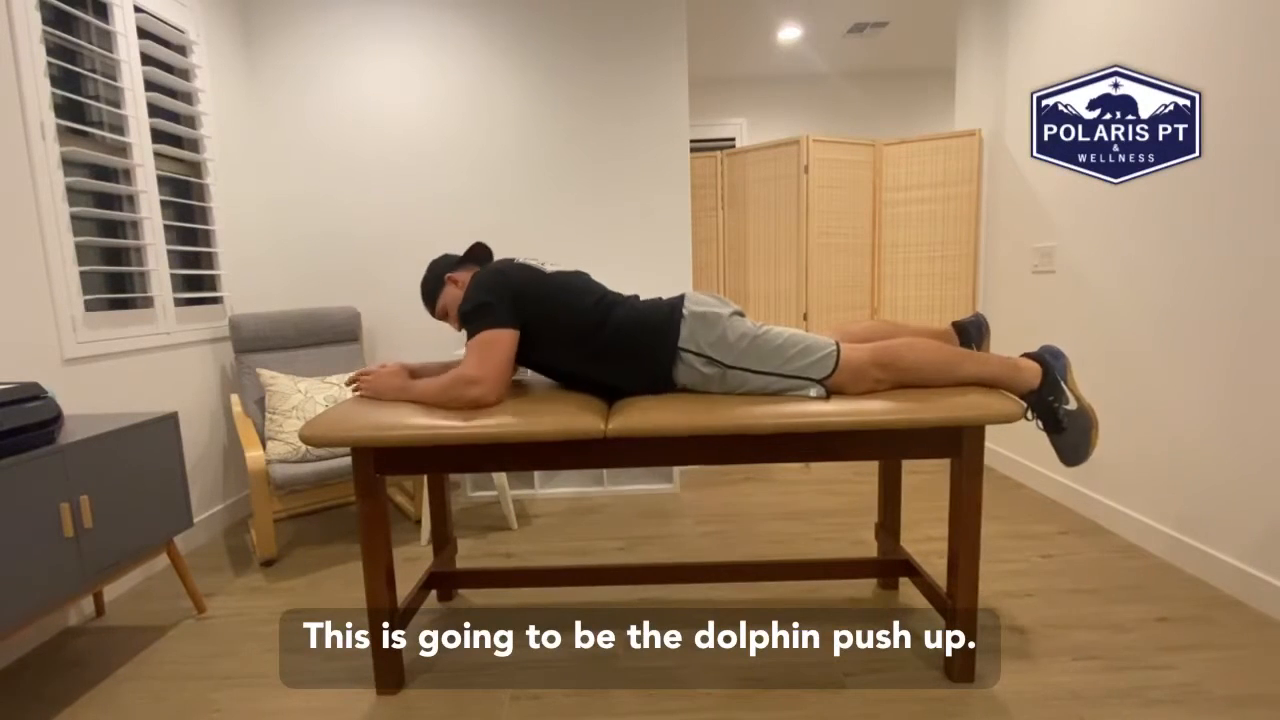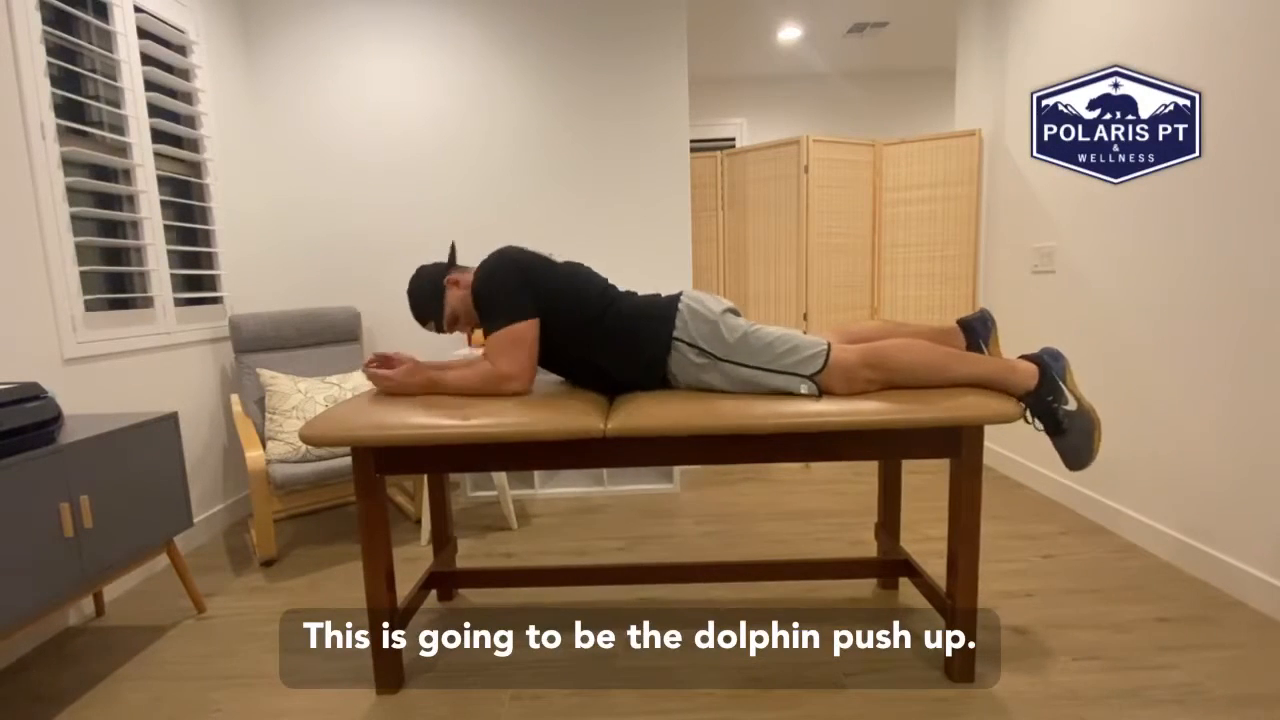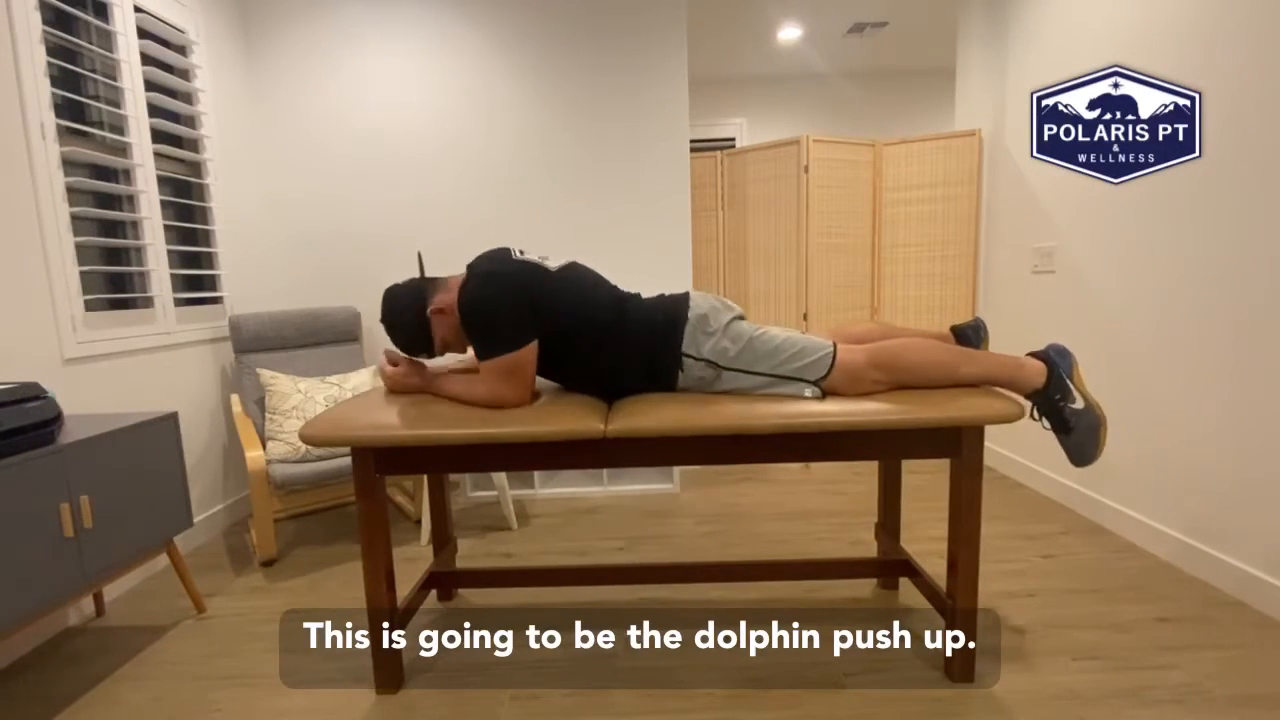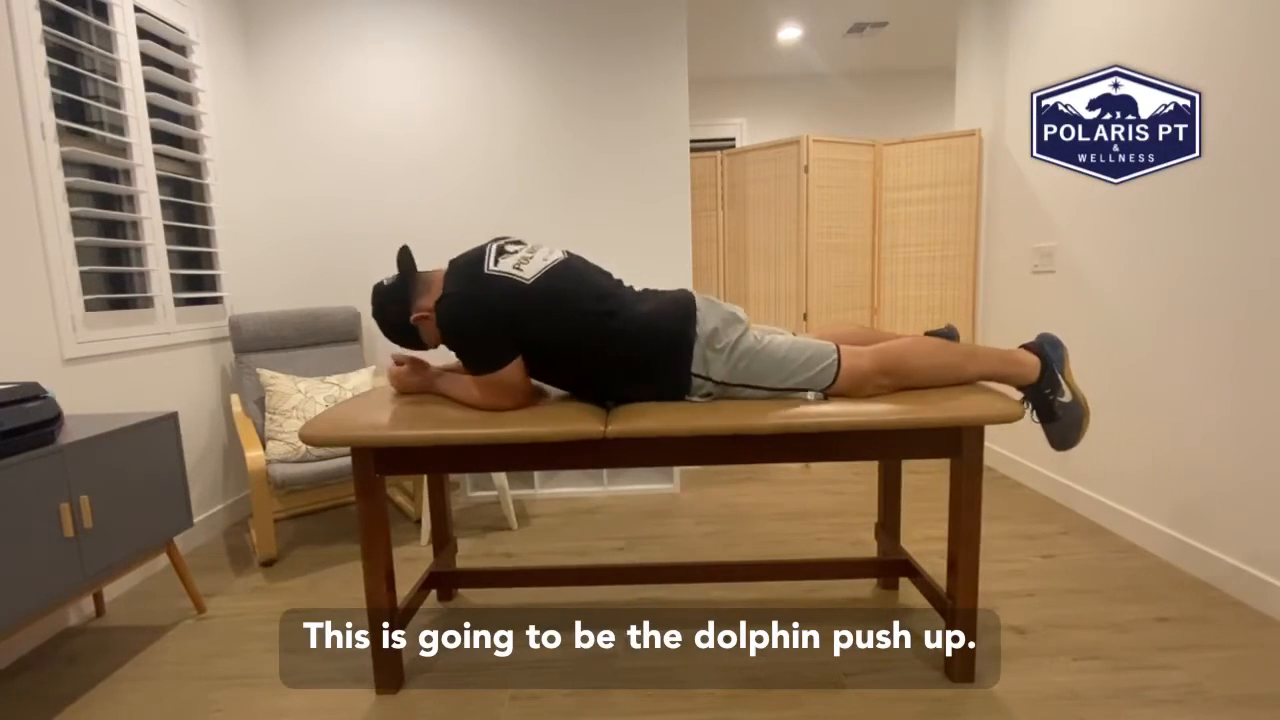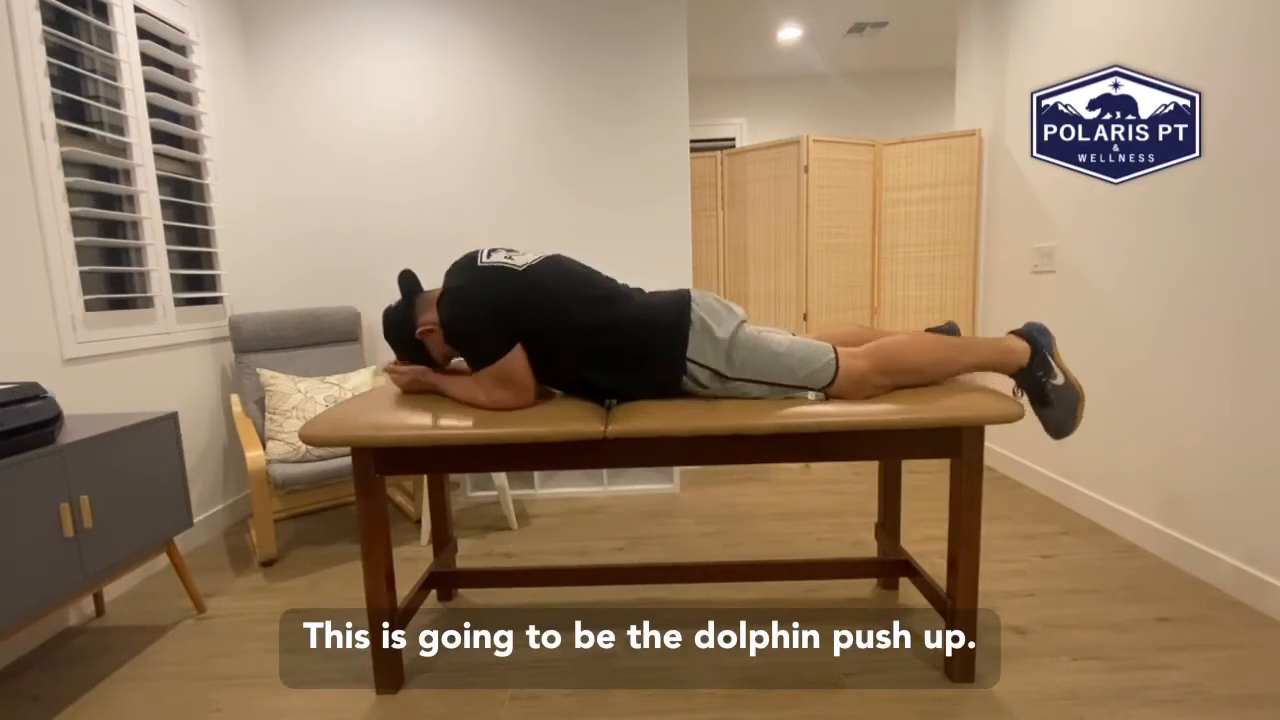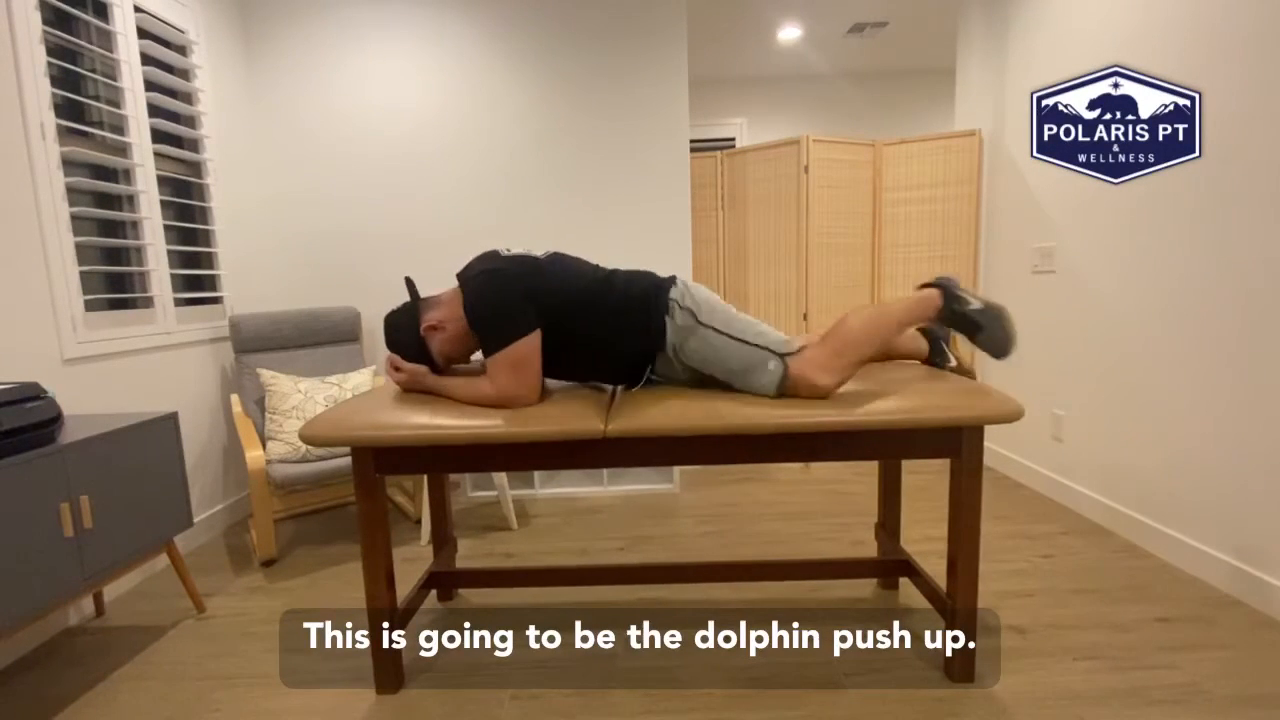
dt=0.3s
person 1, frame 1
left shoulder: (492, 284)
right shoulder: (520, 284)
left elbow: (484, 387)
right elbow: (498, 364)
left wrist: (407, 387)
right wrist: (420, 369)
left hip: (690, 344)
right hip: (684, 335)
left knee: (861, 368)
right knee: (839, 343)
left ankle: (1031, 373)
right ankle: (958, 335)
person 1, frame 2
left shoulder: (499, 272)
right shoulder: (520, 281)
left elbow: (512, 377)
right elbow: (512, 361)
left wrist: (424, 381)
right wrist: (426, 364)
left hip: (683, 339)
right hip: (677, 339)
left knee: (851, 369)
right knee: (837, 340)
left ankle: (1028, 376)
right ankle: (965, 334)
person 1, frame 3
left shoulder: (490, 294)
right shoulder: (493, 269)
left elbow: (512, 391)
right elbow: (512, 356)
left wrist: (426, 381)
right wrist: (442, 370)
left hip: (692, 349)
right hip: (684, 326)
left knee: (862, 369)
right knee: (836, 341)
left ankle: (1038, 371)
right ankle: (956, 337)
person 1, frame 4
left shoulder: (464, 305)
right shoulder: (486, 257)
left elbow: (510, 396)
left wrist: (430, 380)
right wrist: (449, 370)
left hip: (696, 363)
right hip: (685, 318)
left knee: (864, 371)
right knee: (826, 346)
left ankle: (1031, 365)
right ankle: (928, 341)
person 1, frame 5
left shoulder: (463, 304)
right shoulder: (481, 279)
left elbow: (515, 393)
right elbow: (525, 361)
left wrist: (430, 382)
right wrist: (464, 372)
left hip: (690, 352)
right hip: (681, 320)
left knee: (859, 373)
right knee: (811, 345)
left ankle: (1022, 352)
right ankle: (934, 338)
person 1, frame 6
left shoulder: (490, 291)
right shoulder: (490, 283)
left elbow: (517, 390)
right elbow: (525, 369)
left wrist: (428, 383)
right wrist: (451, 377)
left hip: (670, 316)
right hip: (655, 338)
left knee: (815, 373)
right knee: (807, 357)
left ankle: (934, 302)
right ankle: (924, 346)
